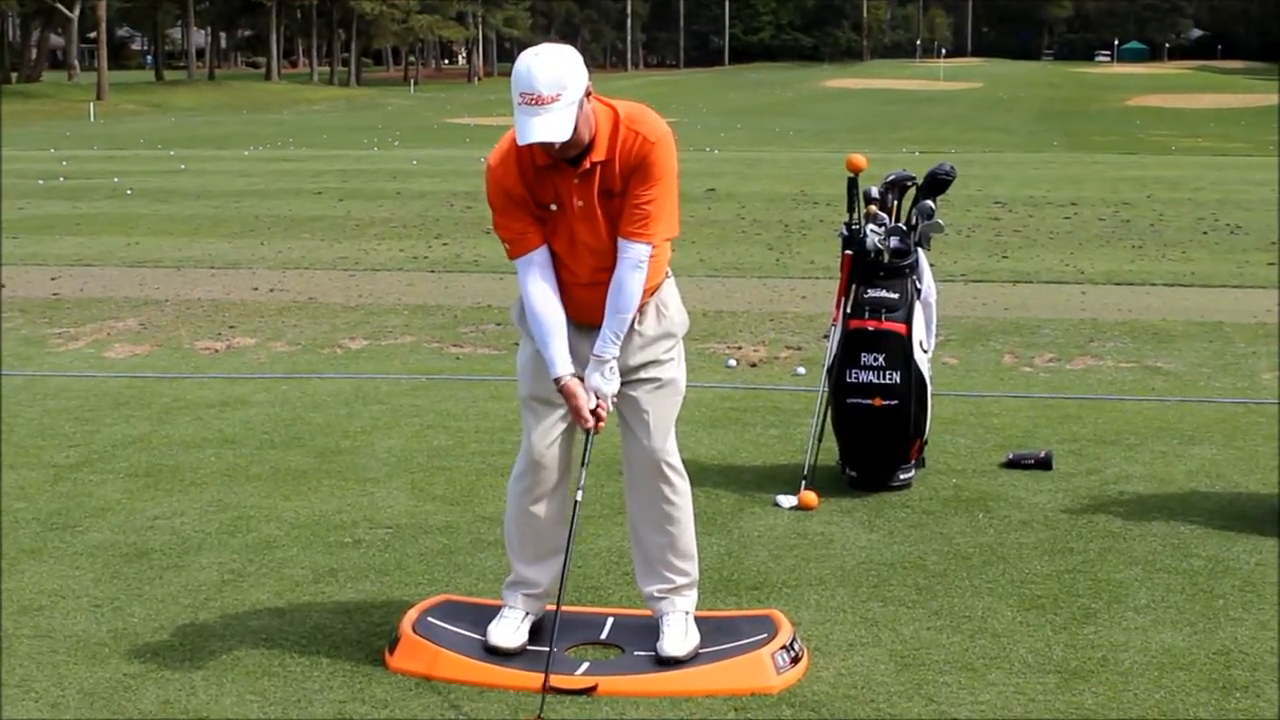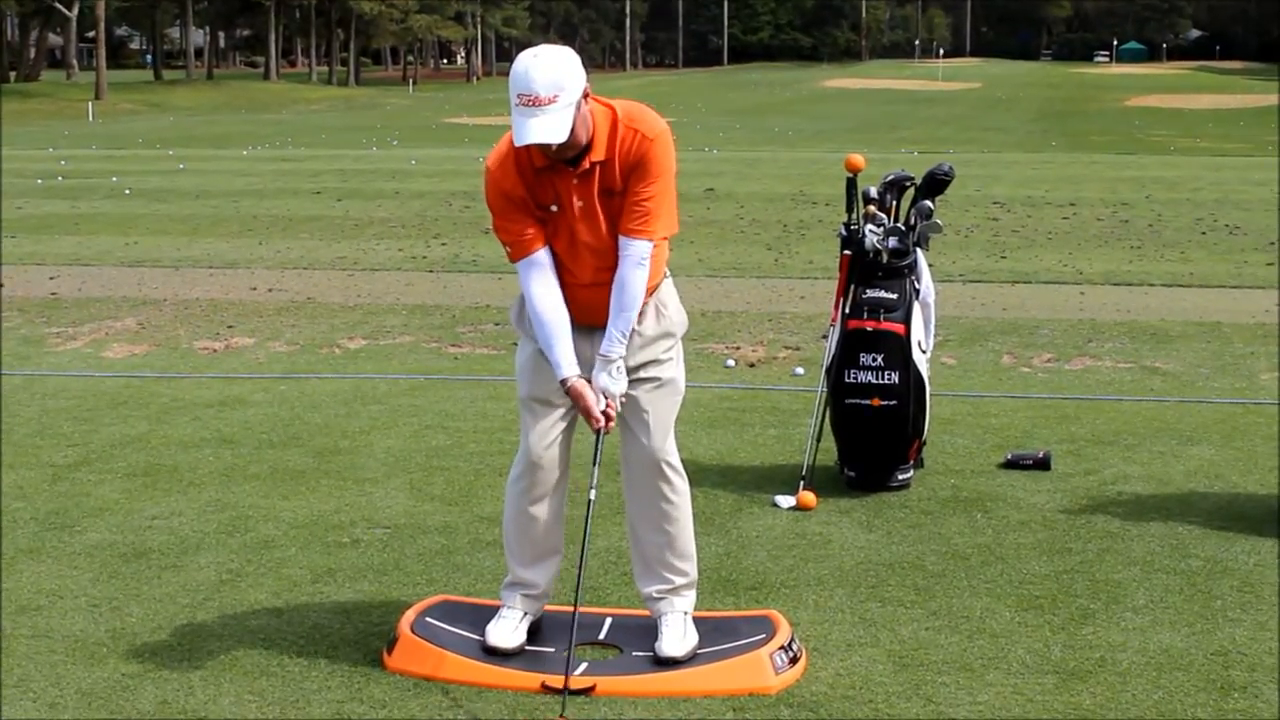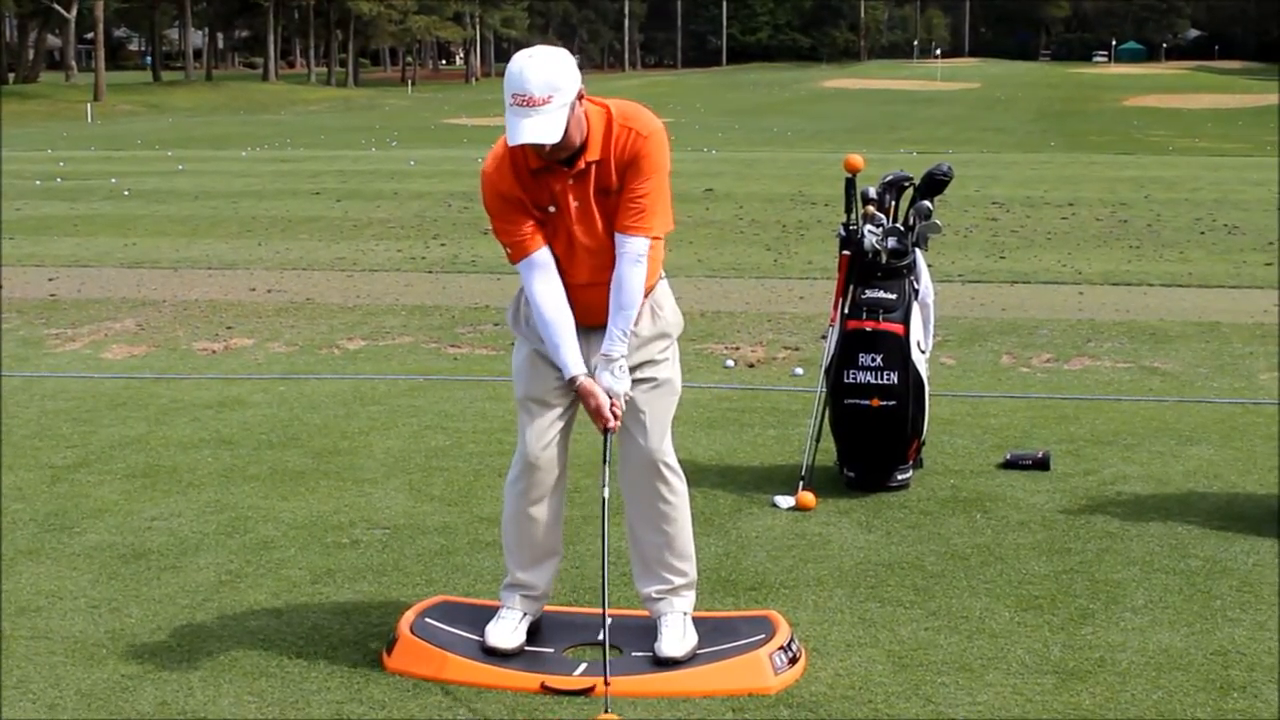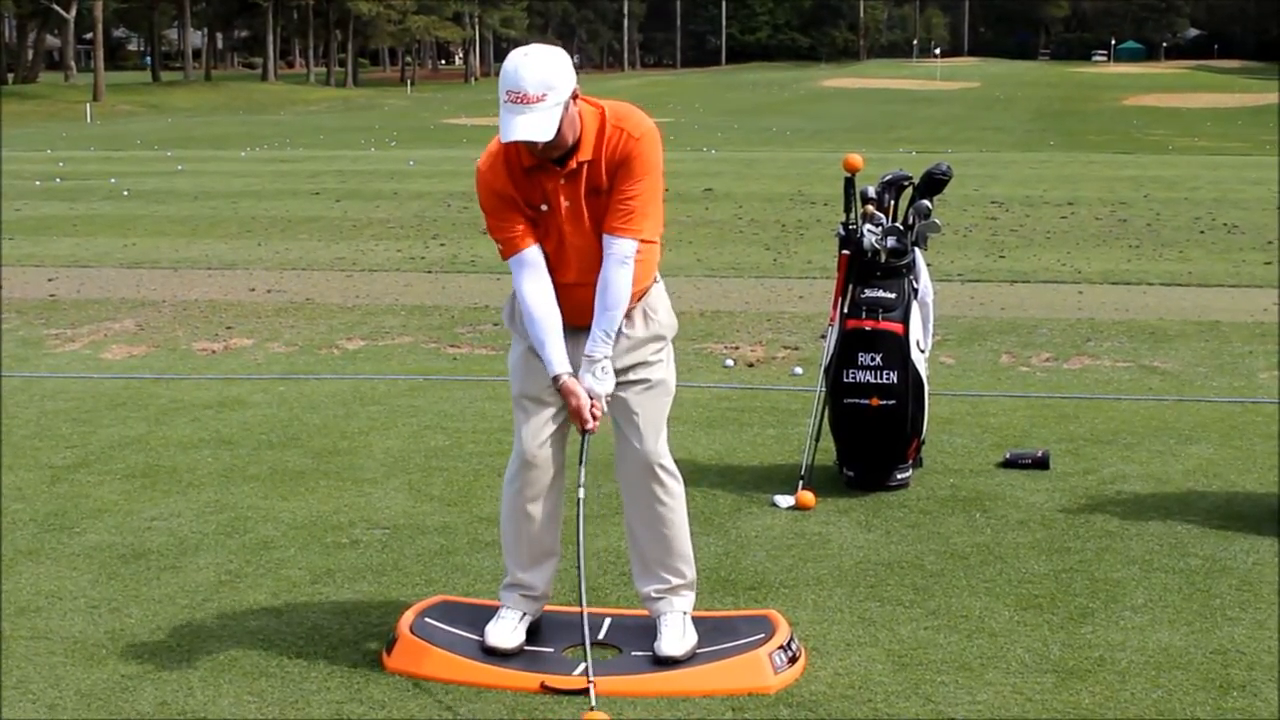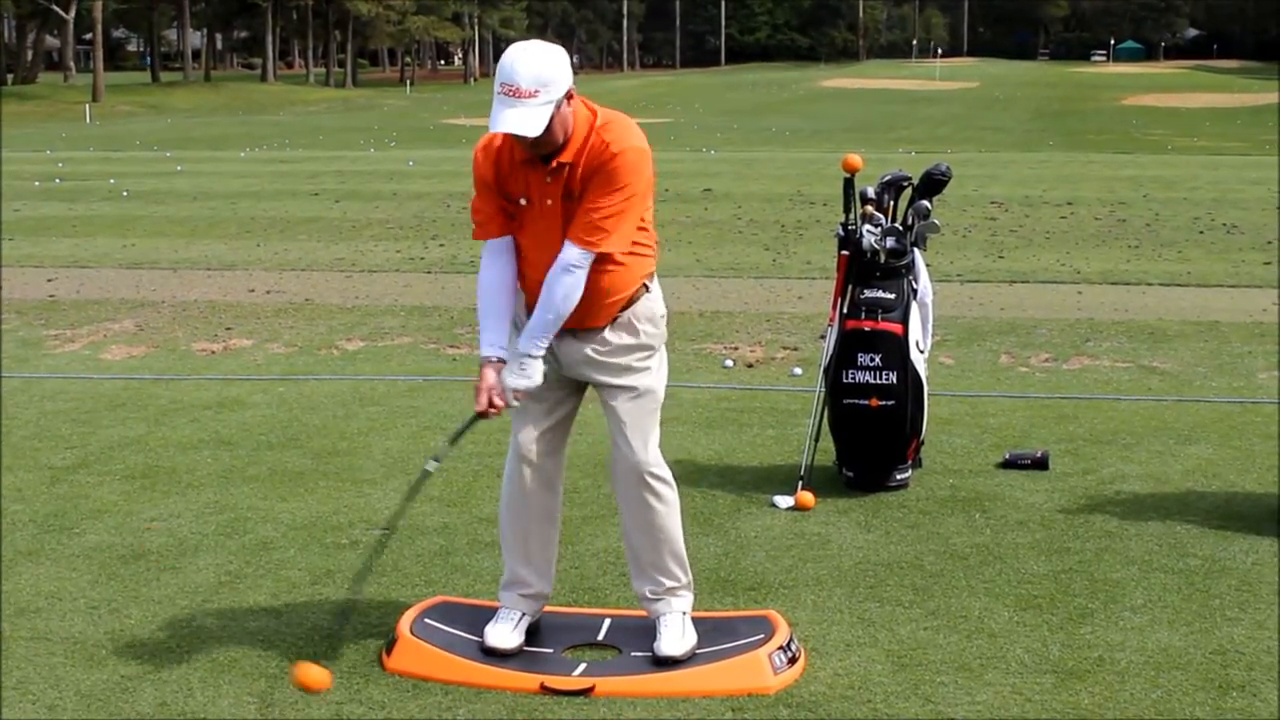
dt=0.2s
person 1, frame 1
left shoulder: (645, 138)
right shoulder: (506, 166)
left elbow: (634, 259)
right elbow: (534, 275)
left wrist: (606, 362)
right wrist: (564, 375)
left hip: (642, 318)
right hip: (554, 321)
left knee: (655, 458)
right knee: (539, 457)
left ankle: (674, 602)
right ankle: (524, 597)
person 1, frame 2
left shoulder: (644, 136)
right shoulder: (505, 169)
left elbow: (636, 257)
right elbow: (538, 276)
left wrist: (613, 361)
right wrist: (572, 378)
left hip: (642, 318)
right hip: (554, 323)
left knee: (654, 458)
right knee: (537, 459)
left ankle: (672, 602)
right ankle: (522, 598)
person 1, frame 3
left shoulder: (638, 133)
right shoulder: (501, 172)
left elbow: (633, 254)
right elbow: (540, 277)
left wrist: (614, 359)
right wrist: (579, 377)
left hip: (638, 319)
right hip: (549, 325)
left knee: (652, 459)
right knee: (535, 460)
left ankle: (671, 602)
right ankle: (521, 598)
person 1, frame 4
left shoulder: (632, 136)
right shoulder: (496, 168)
left elbow: (617, 256)
right elbow: (529, 273)
left wrist: (594, 363)
right wrist: (558, 375)
left hip: (630, 318)
right hip: (547, 323)
left knee: (647, 459)
right knee: (532, 457)
left ankle: (671, 601)
right ankle: (521, 598)
person 1, frame 5
left shoulder: (619, 151)
right shoulder: (494, 153)
left elbow: (574, 263)
right elbow: (496, 258)
left wrist: (528, 354)
right wrist: (492, 356)
left hip: (621, 326)
right hip: (535, 323)
left knee: (639, 465)
right knee: (528, 460)
left ankle: (669, 602)
right ankle: (522, 599)
